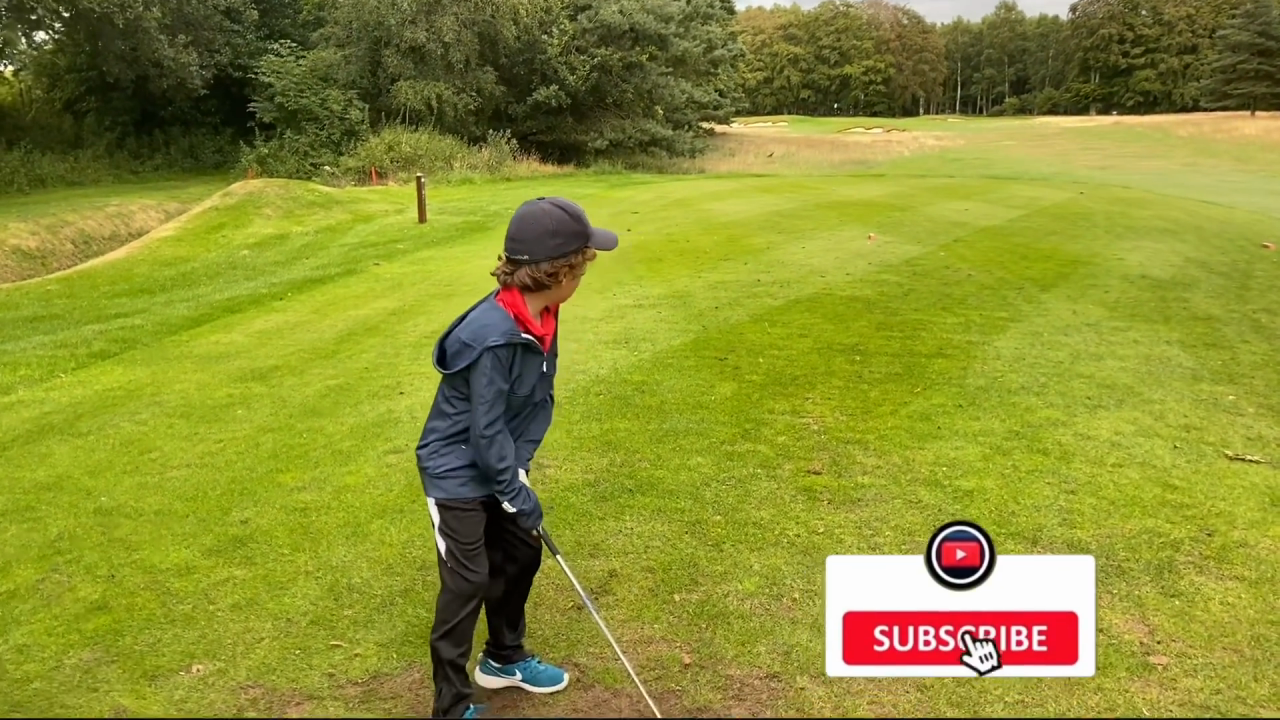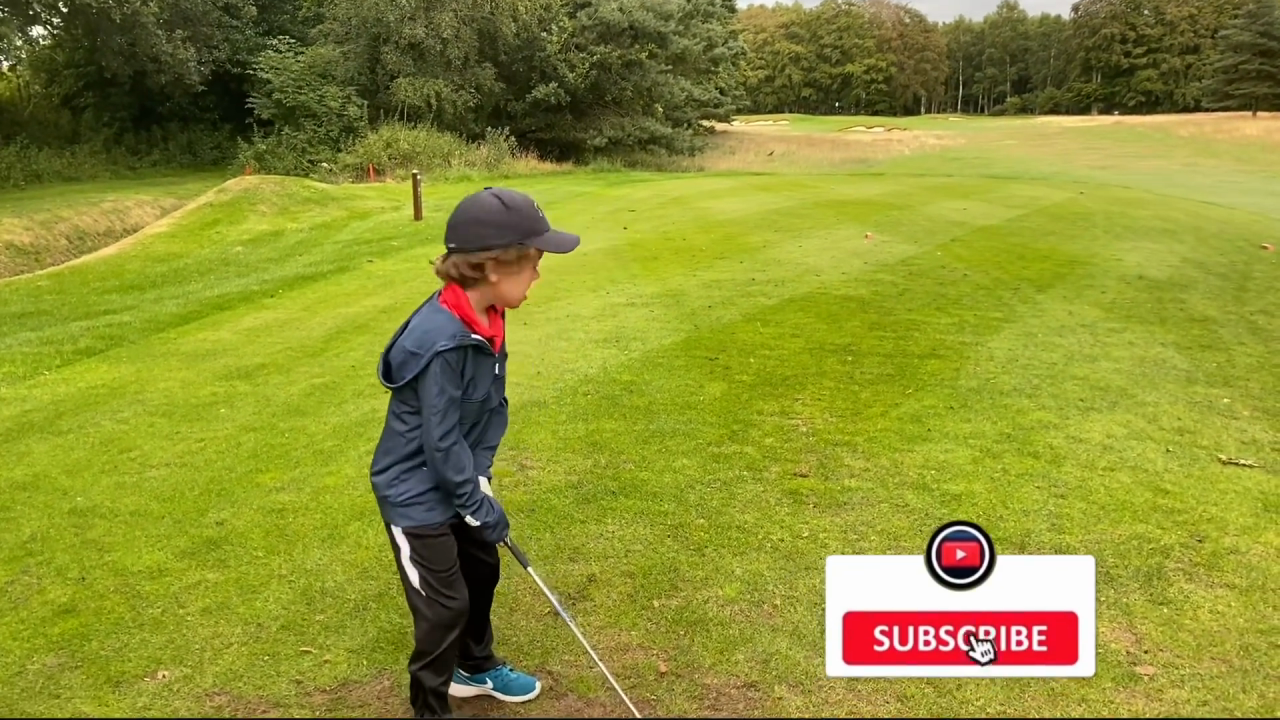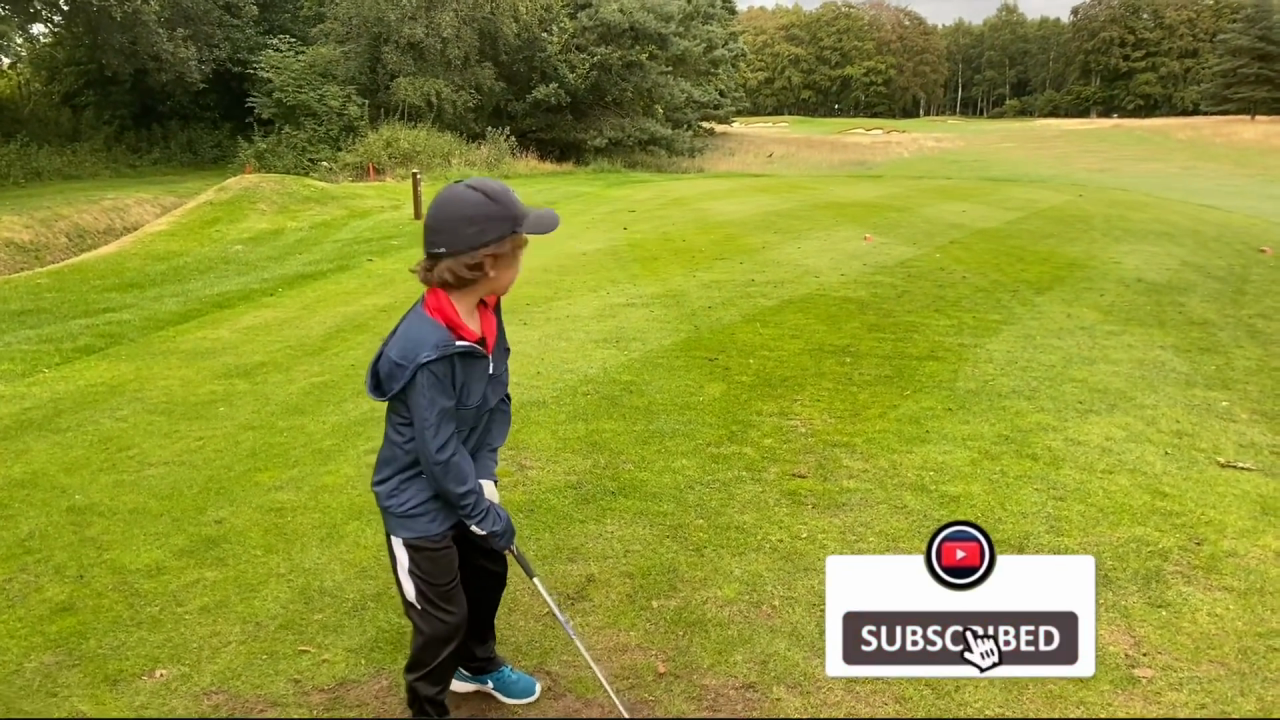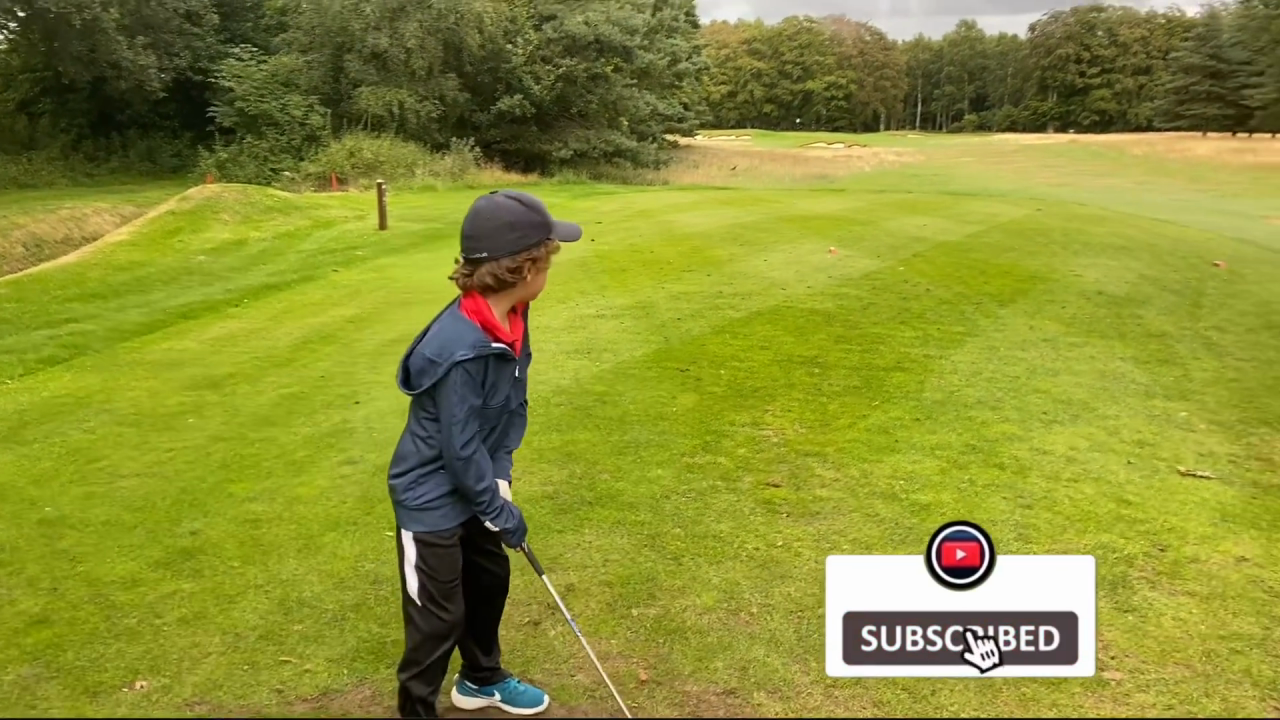
dt=0.4s
person 1, frame 1
left shoulder: (540, 316)
right shoulder: (492, 337)
left elbow: (539, 400)
right elbow: (486, 428)
left wrist: (520, 469)
right wrist: (516, 493)
left hip: (498, 463)
right hip: (457, 469)
left knee: (521, 554)
right knee: (467, 580)
left ankle: (504, 659)
person 1, frame 2
left shoulder: (487, 319)
right shoulder: (439, 342)
left elbow: (492, 407)
right elbow: (441, 441)
left wrist: (480, 478)
right wrist: (478, 505)
left hip: (456, 480)
right hip: (416, 492)
left knee: (481, 569)
right knee: (445, 604)
left ankle: (474, 667)
person 1, frame 3
left shoulder: (486, 313)
right shoulder: (426, 350)
left elbow: (497, 402)
right elbow: (439, 451)
left wrist: (486, 479)
right wrist: (483, 512)
left hip: (462, 489)
right hip: (421, 503)
left knee: (488, 575)
right knee: (443, 616)
left ankle: (477, 664)
person 1, frame 4
left shoulder: (510, 318)
right shoulder: (458, 351)
left elbow: (512, 407)
right elbow: (460, 448)
left wrist: (501, 480)
right wrist: (498, 511)
left hip: (473, 488)
right hip: (432, 497)
left knee: (491, 580)
right knee: (439, 615)
